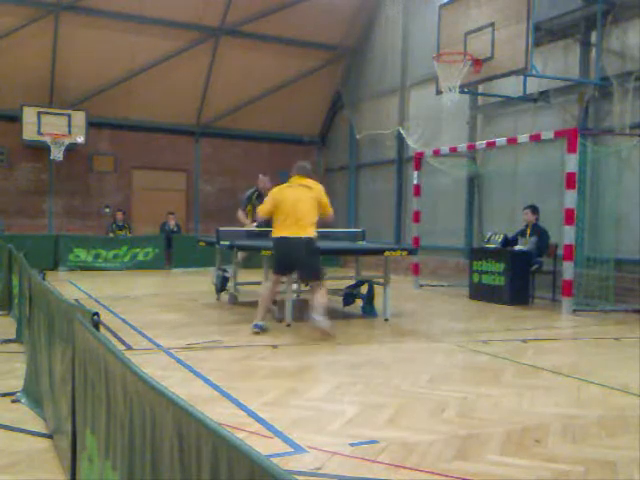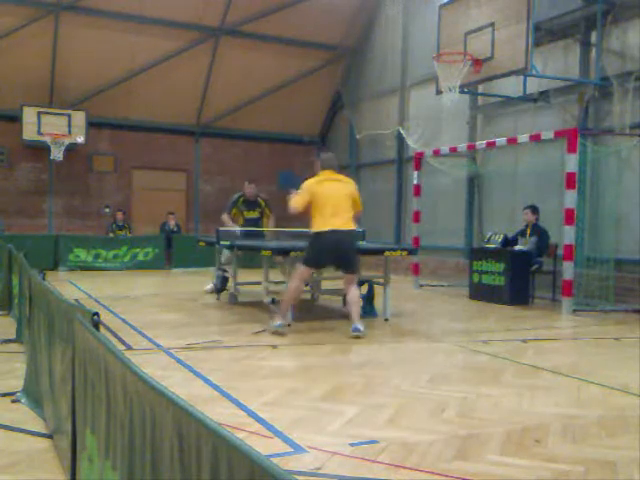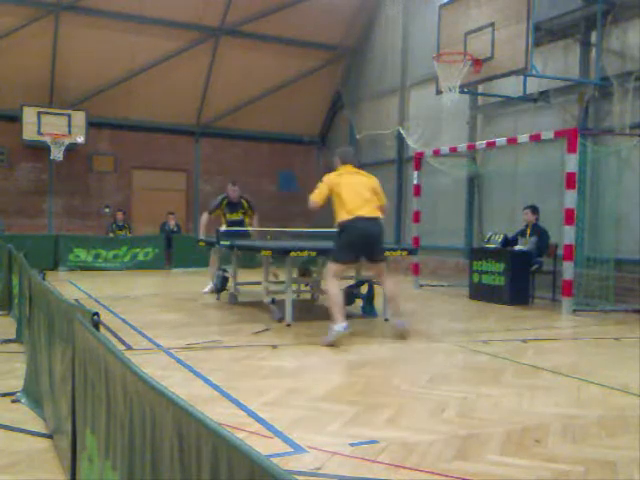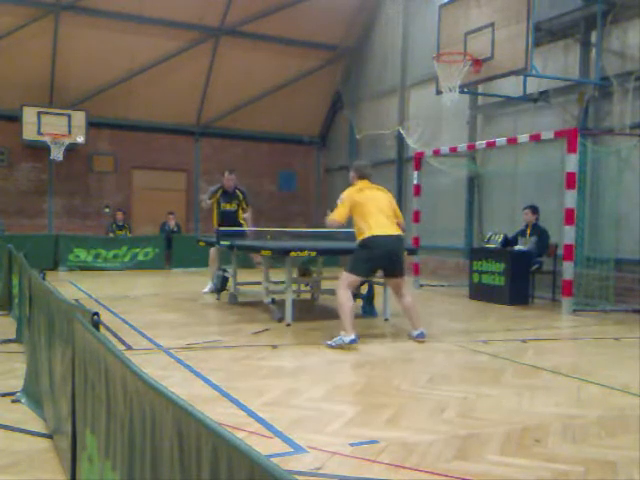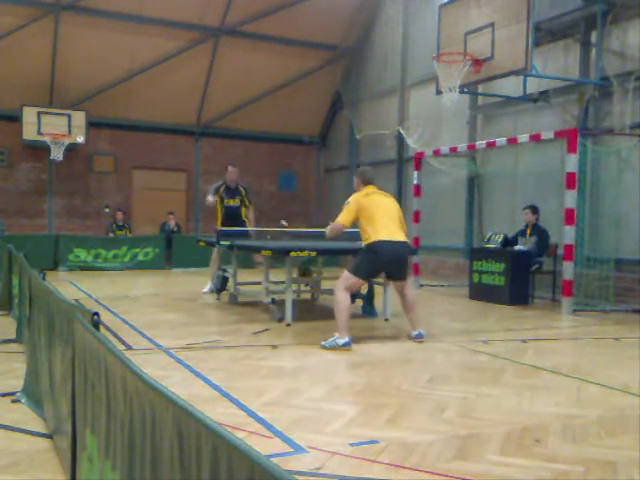
dt=0.2s
person 1, frame 1
left shoulder: (278, 191)
right shoulder: (317, 189)
left elbow: (260, 216)
right elbow: (329, 217)
left wrist: (264, 205)
left hip: (282, 243)
right hip: (305, 244)
left knee: (273, 283)
right knee: (318, 289)
left ankle: (259, 322)
right ankle: (318, 314)
person 1, frame 2
left shoulder: (311, 184)
right shoulder: (350, 184)
left elbow: (294, 209)
right elbow: (357, 213)
left wrist: (294, 198)
left hip: (322, 237)
right hip: (347, 236)
left knee: (298, 279)
right knee: (351, 284)
left ankle: (280, 320)
right ankle: (356, 324)
person 1, frame 3
left shoulder: (331, 177)
right shoulder: (370, 178)
left elbow: (313, 203)
right elbow: (383, 207)
left wrist: (311, 197)
left hip: (350, 228)
right hip: (374, 226)
left knee: (331, 278)
right knee: (383, 277)
left ankle: (339, 324)
right ankle: (398, 321)
person 1, frame 4
left shoulder: (350, 193)
right shoulder: (385, 193)
left elbow: (335, 222)
right elbow: (401, 223)
left wrist: (328, 220)
left hip: (373, 244)
right hip: (396, 242)
left knee: (343, 286)
right knee: (400, 289)
left ankle: (348, 334)
right ankle: (417, 330)
person 1, frame 5
left shoulder: (357, 198)
right shoulder: (391, 199)
left elbow: (339, 226)
left wrist: (329, 231)
left hip: (379, 249)
right hip: (402, 248)
left knee: (342, 287)
right knee: (404, 288)
left ankle: (342, 338)
right ankle: (417, 331)
